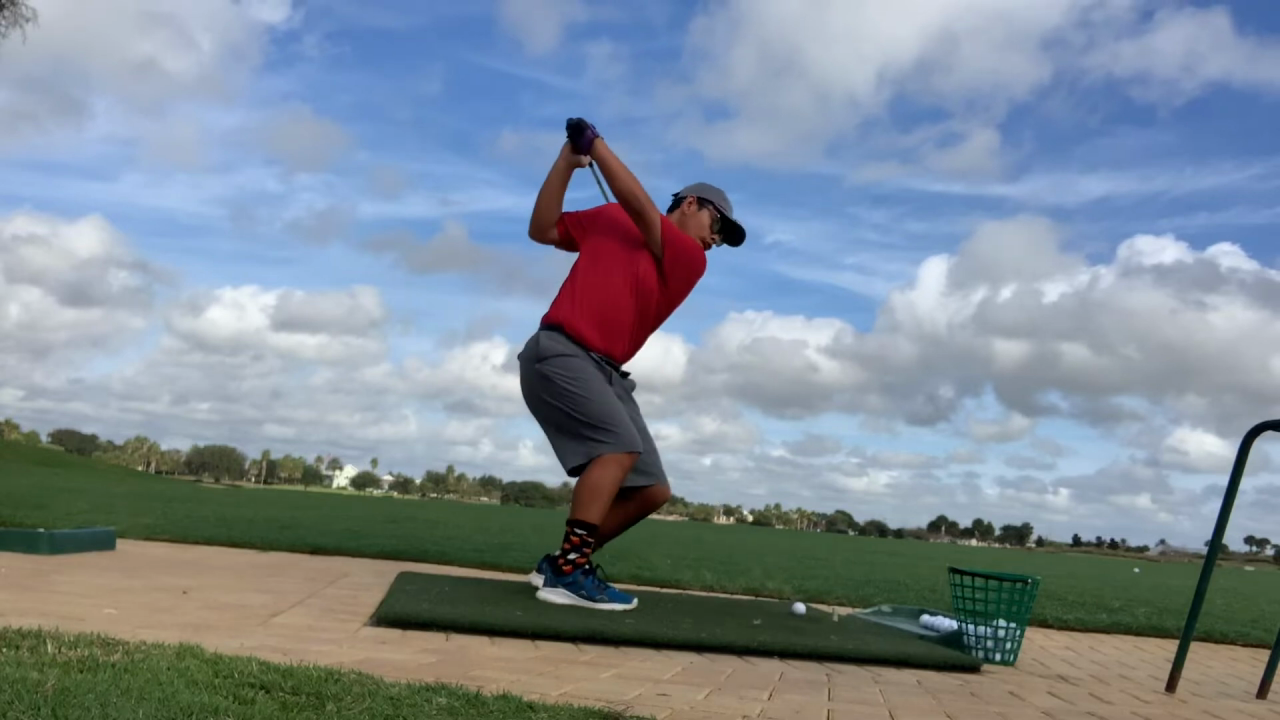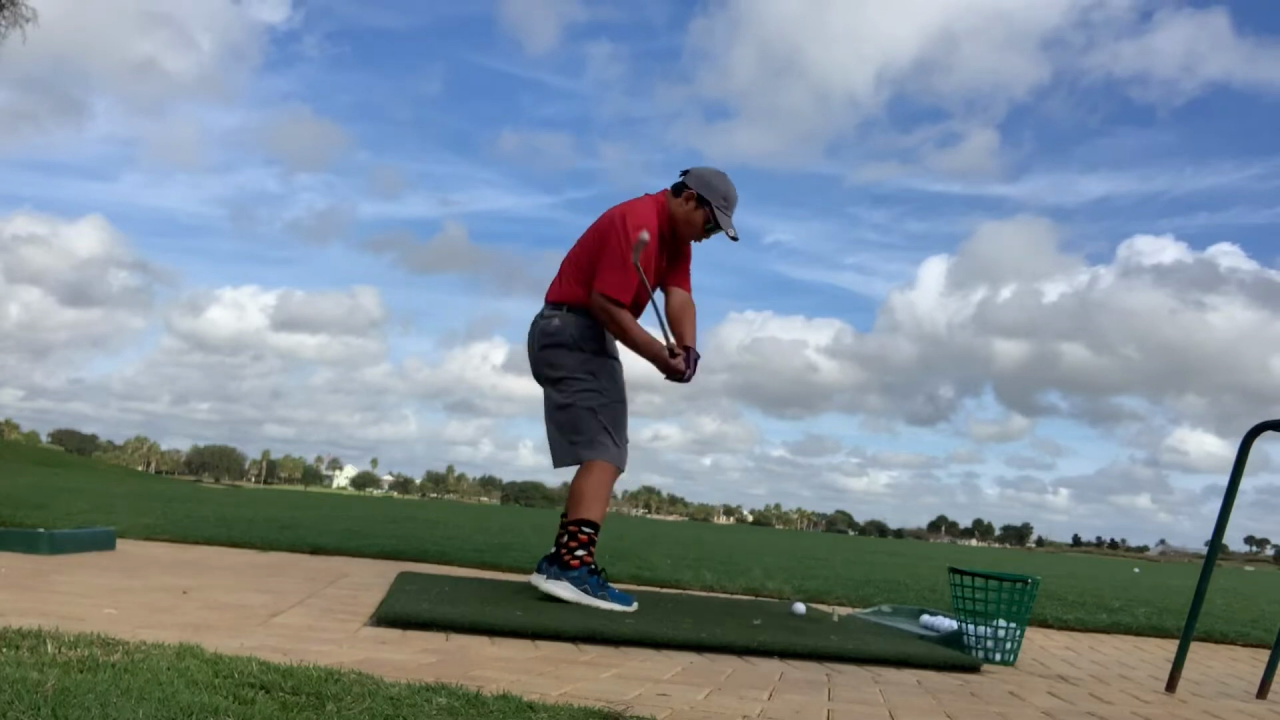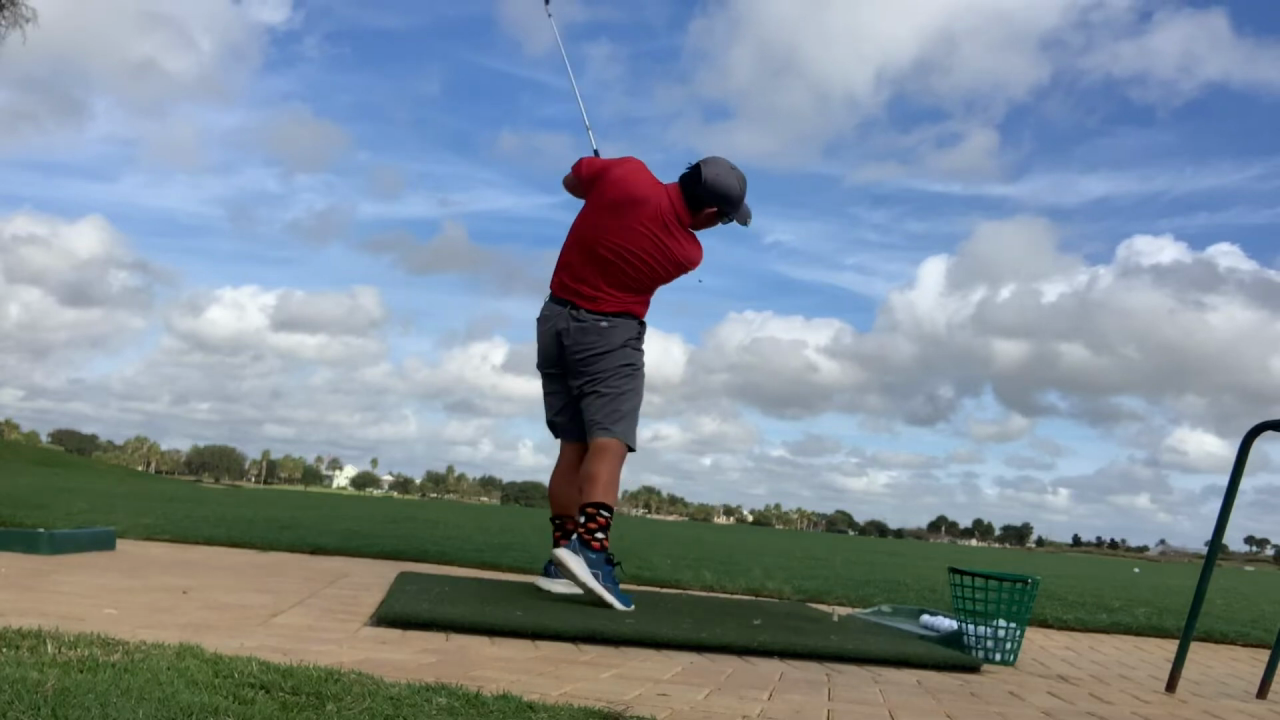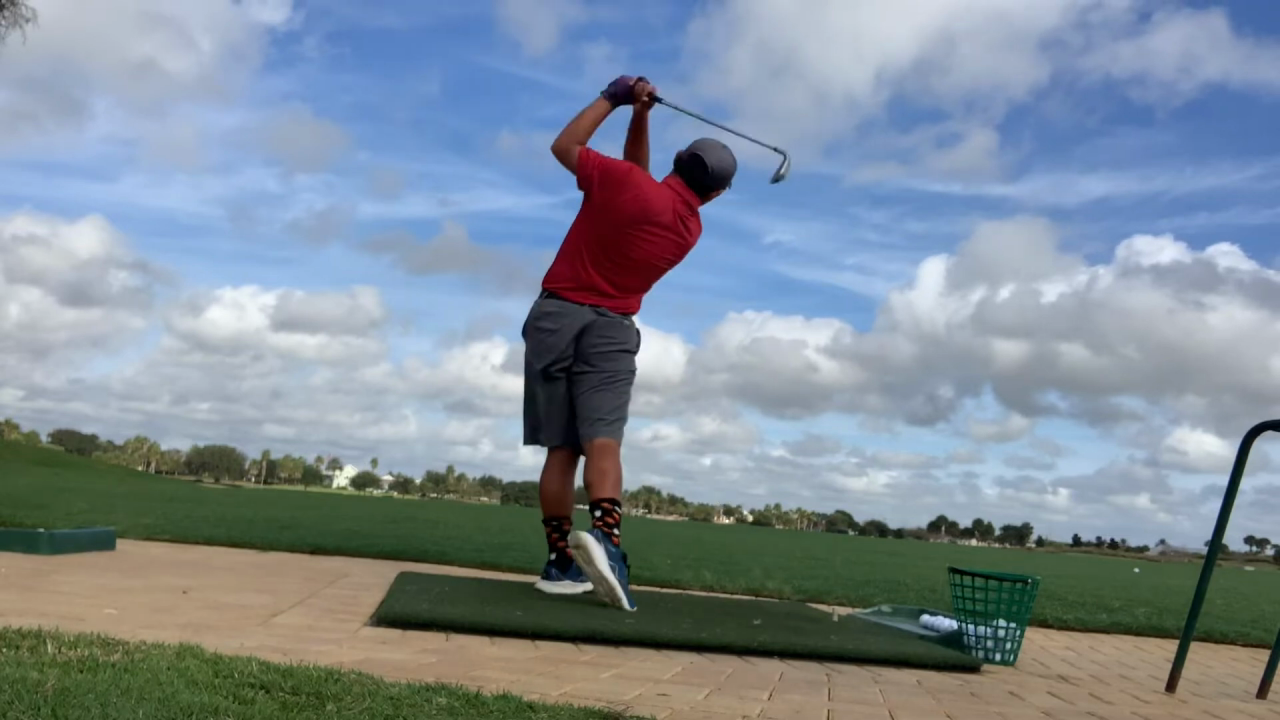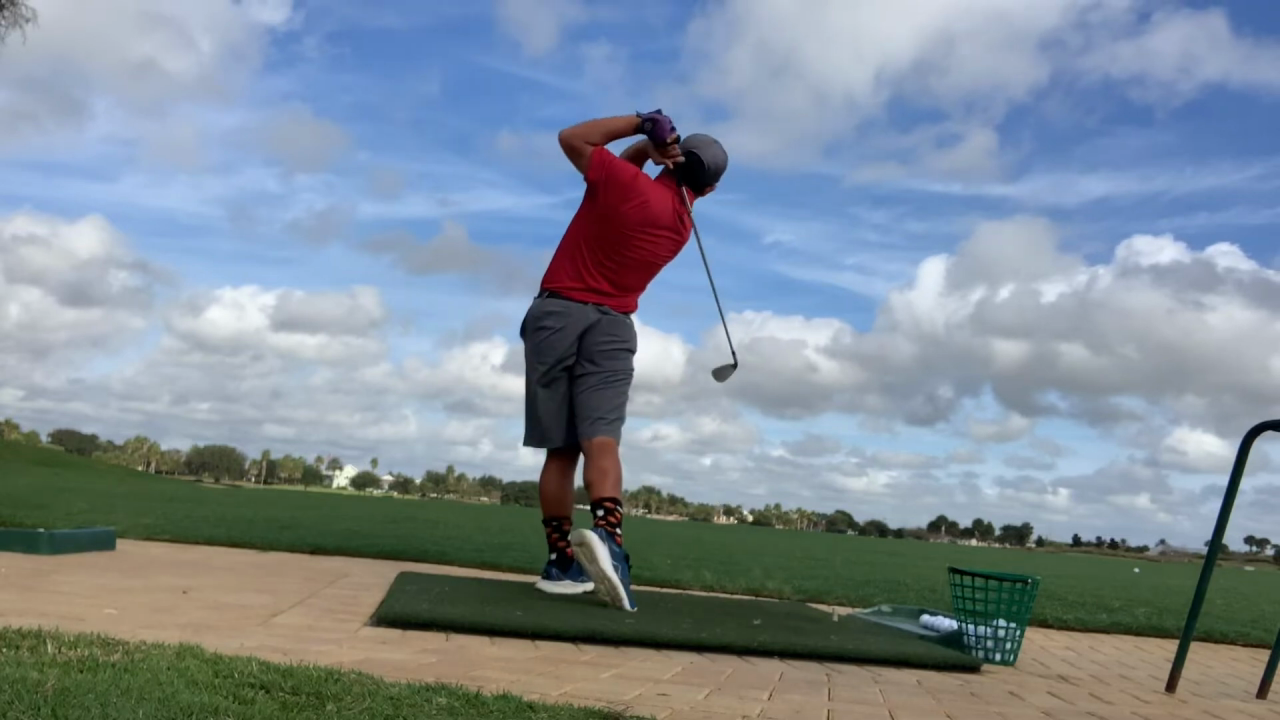
dt=0.2s
person 1, frame 1
left shoulder: (691, 260)
right shoulder: (608, 219)
left elbow: (639, 207)
right elbow: (542, 230)
left wrist: (594, 144)
right wrist: (568, 158)
left hip: (604, 372)
right hip: (556, 354)
left knee: (652, 491)
right knee: (619, 448)
left ankle: (565, 561)
right ankle: (568, 570)
person 1, frame 2
left shoulder: (676, 241)
right shoulder: (637, 224)
left elbow: (679, 297)
right elbow: (607, 308)
left wrist: (687, 350)
right wrist: (659, 355)
left hip: (569, 340)
right hip: (574, 336)
left knee: (602, 455)
right knee: (603, 455)
left ankle: (561, 560)
right ankle: (573, 565)
person 1, frame 3
left shoulder: (625, 174)
right shoulder: (686, 252)
left elbow: (572, 182)
left hip: (556, 322)
right hip: (609, 334)
left knee: (574, 444)
right knee: (608, 441)
left ankle: (563, 553)
right ankle: (591, 548)
person 1, frame 4
left shoulder: (626, 183)
right shoulder: (690, 230)
left elbow: (563, 148)
left wrist: (613, 98)
right wrist: (641, 114)
left hip: (552, 318)
right hip: (608, 331)
left knee: (561, 446)
right knee: (601, 441)
left ankle: (561, 561)
right ankle: (604, 536)
person 1, frame 5
left shoulder: (628, 188)
right shoulder: (683, 225)
left elbow: (571, 139)
left wrist: (644, 127)
right wrist: (650, 142)
left hip: (554, 316)
right hip: (609, 329)
left knee: (560, 448)
right knee: (601, 440)
left ankle: (560, 562)
right ankle: (606, 535)
